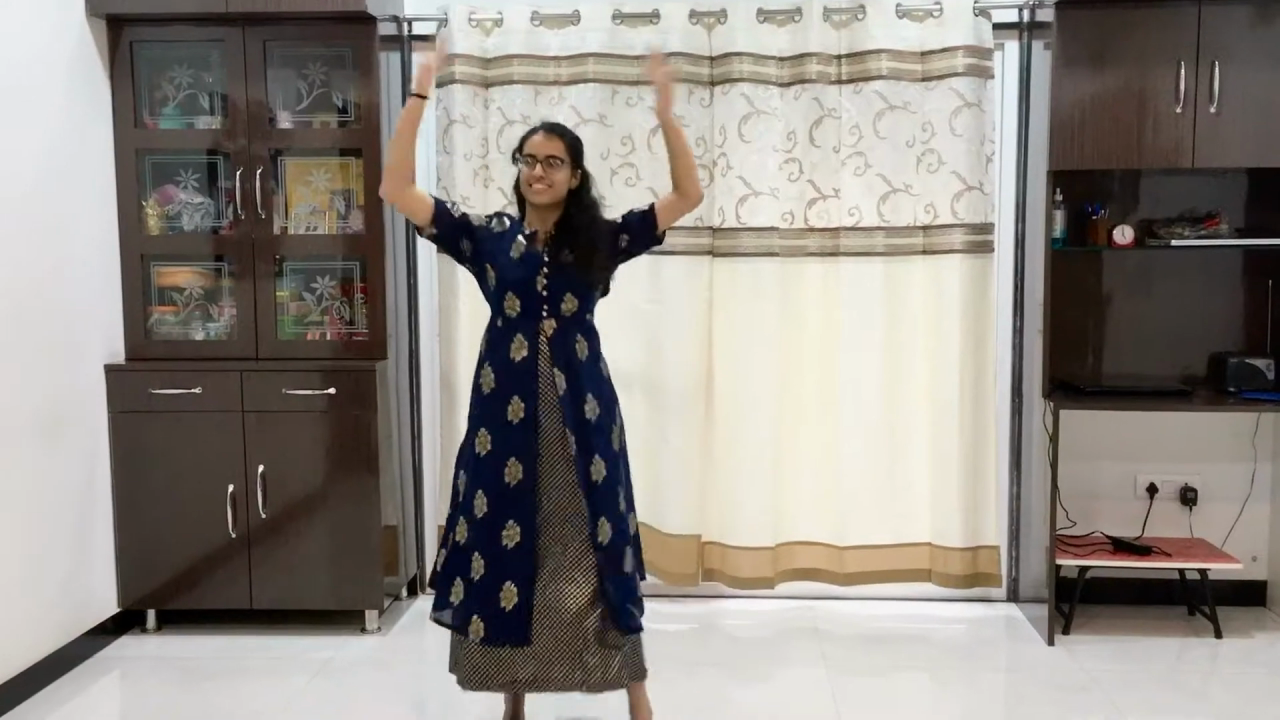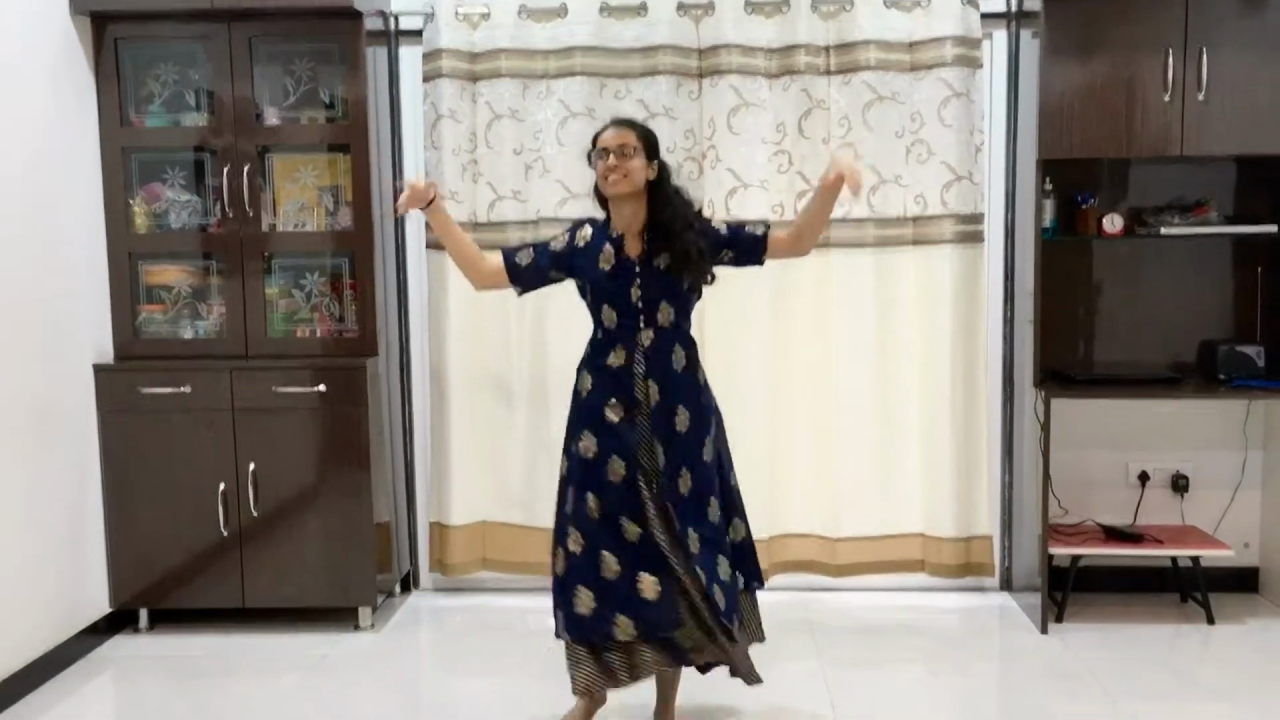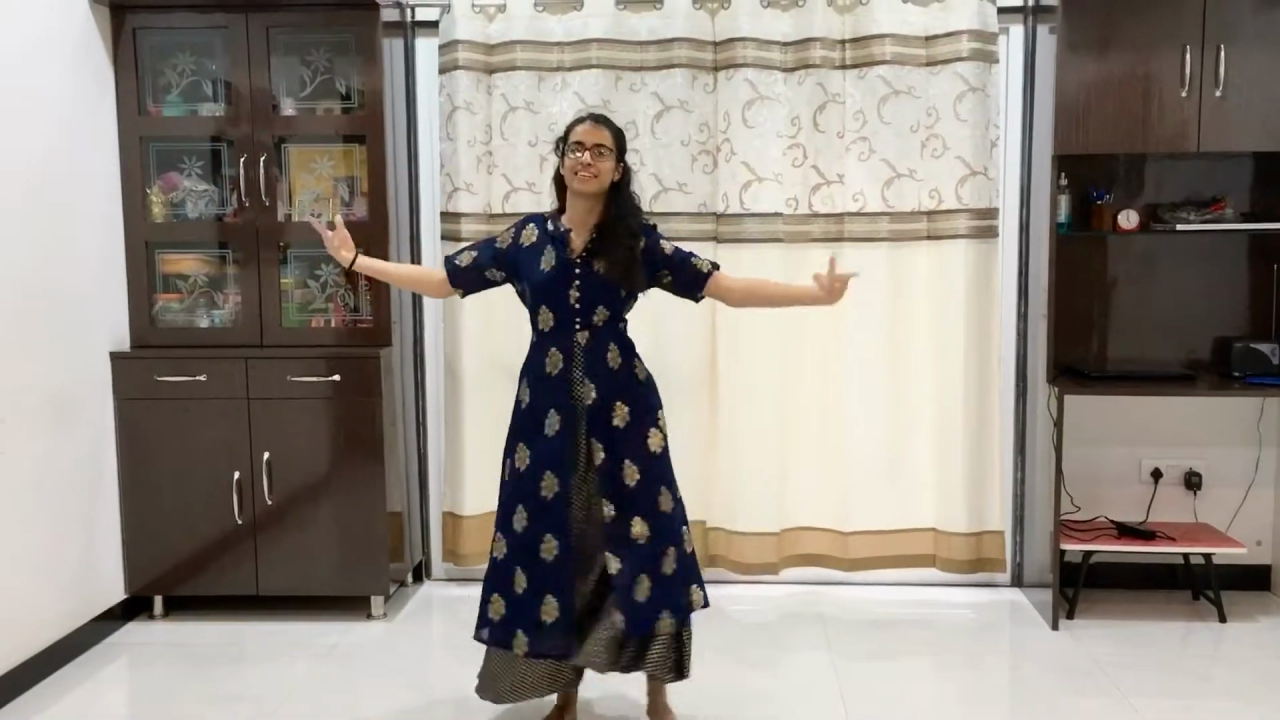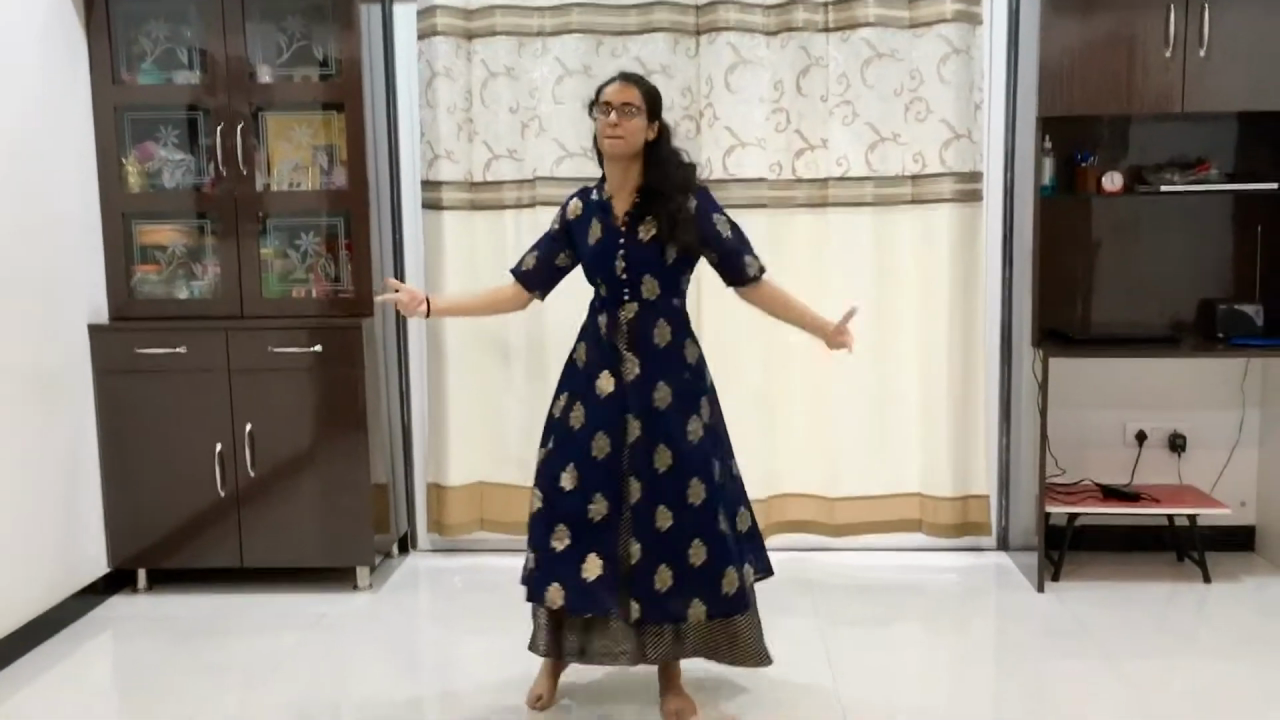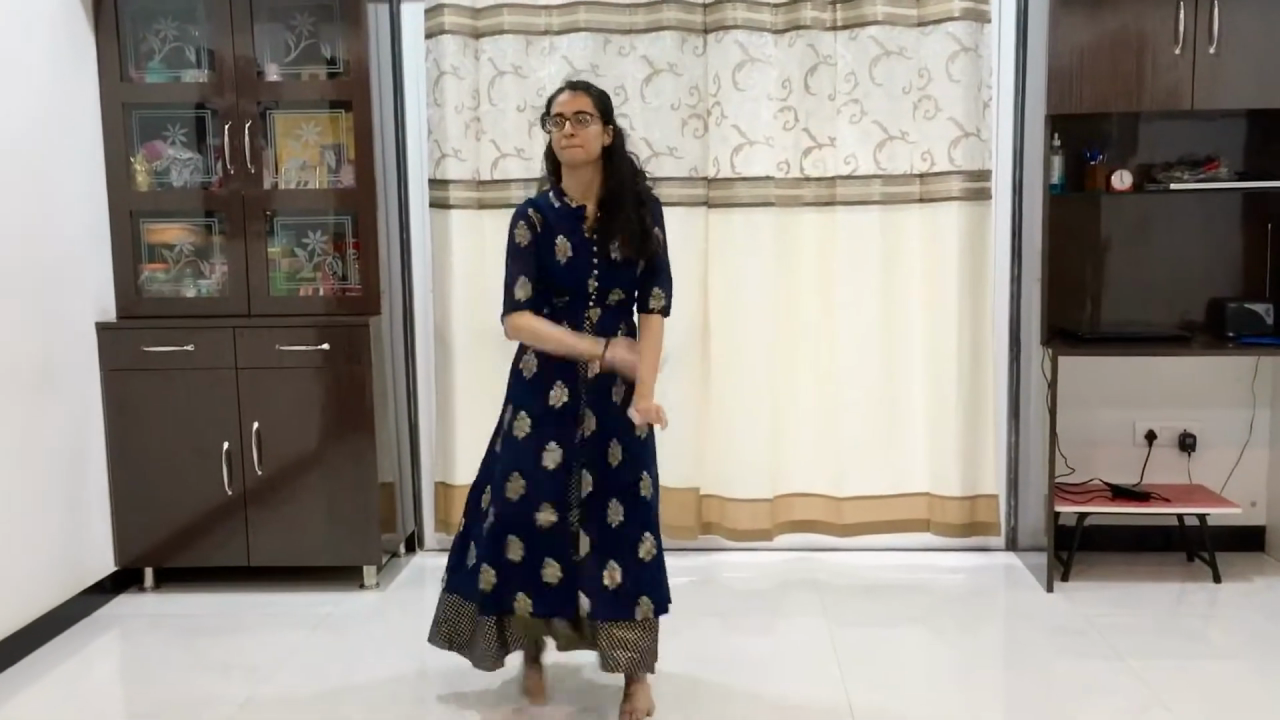
dt=1s
person 1, frame 1
left shoulder: (603, 239)
right shoulder: (486, 237)
left elbow: (688, 196)
right elbow: (396, 189)
left wrist: (665, 114)
right wrist: (418, 96)
left hip: (581, 410)
right hip: (506, 411)
left knee: (596, 546)
right knee: (502, 549)
person 1, frame 2
left shoulder: (691, 234)
right shoulder: (581, 243)
left elbow: (796, 242)
right elbow: (483, 273)
left wrist: (828, 186)
right wrist: (433, 206)
left hip: (680, 407)
right hip: (607, 406)
left knee: (685, 545)
right knee: (601, 544)
person 1, frame 3
left shoulder: (638, 242)
right shoulder: (526, 237)
left elbow: (726, 288)
right elbow: (441, 281)
left wrist: (813, 292)
right wrist: (354, 259)
left hip: (621, 404)
right hip: (545, 406)
left knee: (637, 538)
right knee: (546, 542)
person 1, frame 4
left shoulder: (687, 203)
right shoulder: (579, 210)
left elbow: (749, 279)
right elbow: (522, 288)
left wrist: (823, 329)
right wrist: (430, 303)
left hip: (670, 377)
right hip: (595, 375)
left knee: (677, 515)
right knee: (572, 508)
right ankle: (555, 656)
person 1, frame 5
left shoulder: (641, 209)
right shoulder: (532, 216)
left elbow: (654, 307)
right elbow: (517, 318)
left wrist: (644, 390)
right wrist: (595, 350)
left hip: (616, 389)
right hip: (547, 384)
left knee: (625, 521)
right knee: (529, 515)
right ankle: (532, 650)
